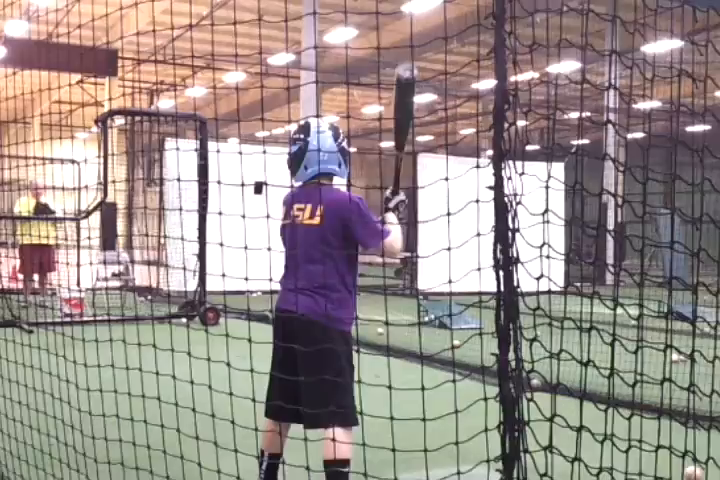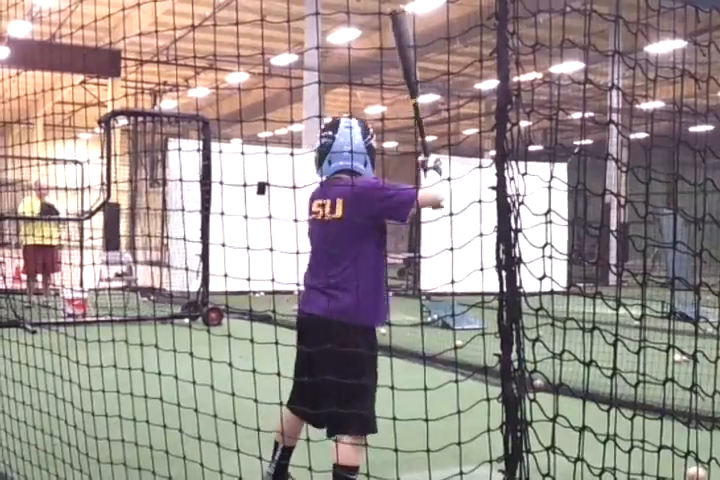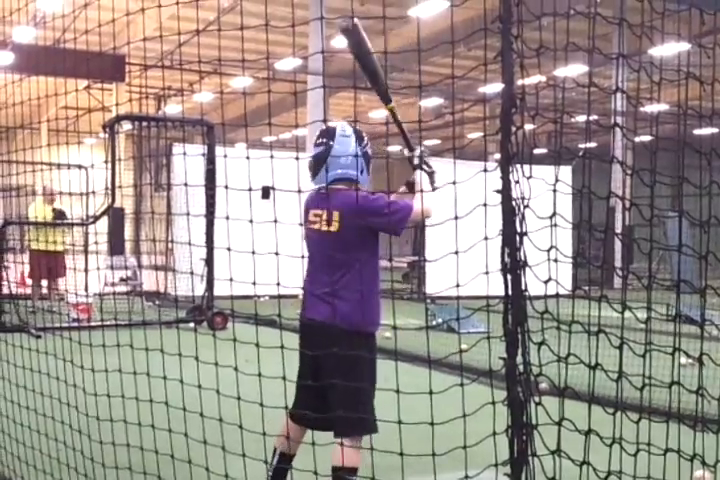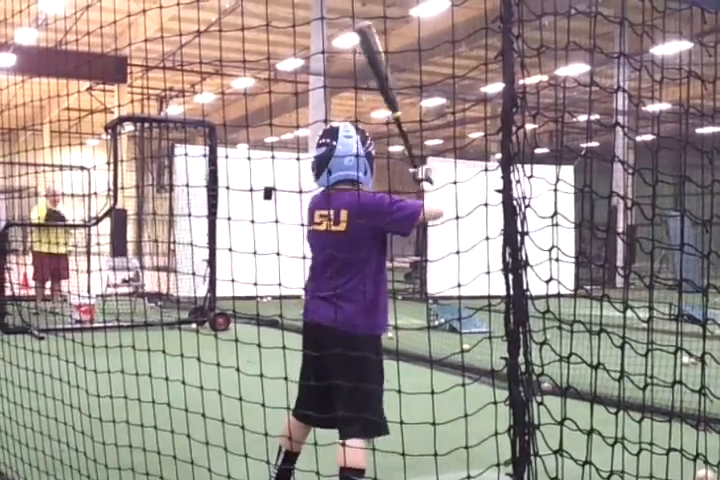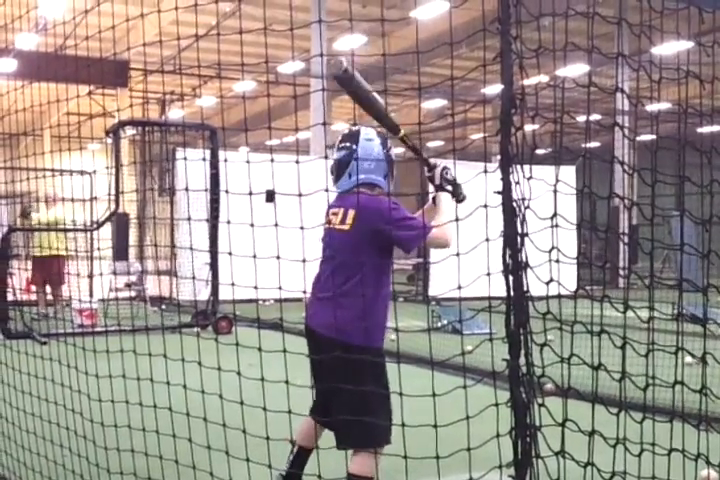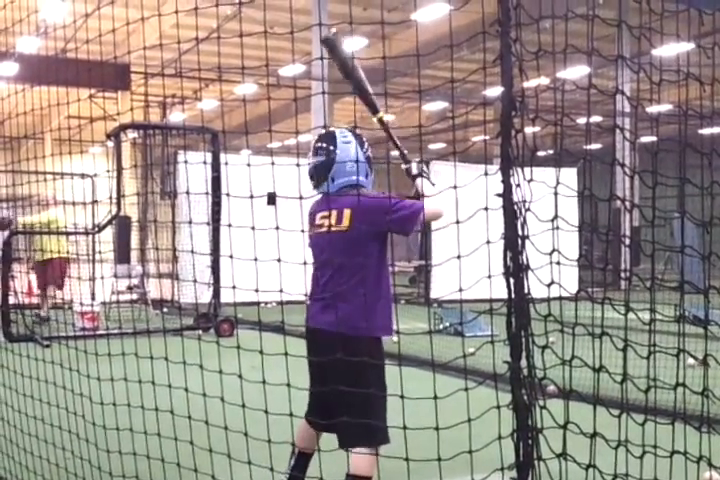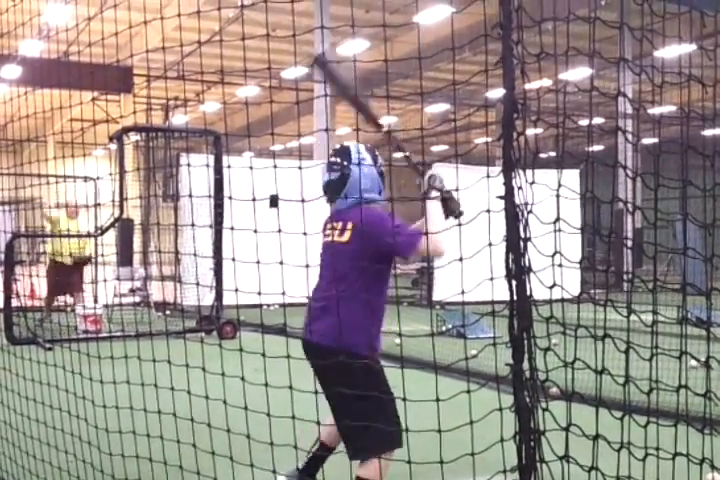
dt=0.5s
person 1, frame 1
left shoulder: (291, 202)
right shoulder: (345, 203)
right elbow: (393, 246)
left wrist: (375, 216)
right wrist: (392, 210)
left hip: (288, 314)
right hip: (326, 320)
left knee: (280, 408)
right knee: (337, 416)
person 1, frame 2
left shoulder: (318, 196)
right shoulder: (366, 193)
right elbow: (434, 198)
left wrist: (405, 200)
left hip: (311, 314)
right hip: (349, 320)
left knee: (302, 401)
right knee: (353, 419)
person 1, frame 3
left shoulder: (314, 202)
right shoulder: (361, 204)
right elbow: (423, 211)
left wrist: (397, 196)
right wrist: (420, 173)
left hip: (313, 321)
right hip: (349, 327)
left knee: (303, 410)
right knee: (350, 424)
person 1, frame 4
left shoulder: (316, 205)
right shoulder: (369, 205)
right elbow: (434, 210)
left wrist: (395, 210)
left hip: (316, 323)
right hip: (355, 330)
left knee: (305, 409)
right knee: (358, 425)
person 1, frame 5
left shoulder: (339, 206)
right shoulder: (377, 208)
left elbow: (405, 225)
right elbow: (441, 237)
left wrist: (437, 199)
right wrist: (445, 191)
left hip: (320, 326)
right hip: (354, 334)
left knee: (324, 408)
right knee: (370, 433)
person 1, frame 6
left shoulder: (319, 211)
right shoulder: (370, 206)
right elbow: (435, 210)
left wrist: (409, 196)
right wrist: (420, 179)
left hip: (320, 328)
right hip: (356, 333)
left knee: (319, 412)
right knee: (366, 432)
person 1, frame 7
left shoulder: (336, 221)
right shoulder: (373, 220)
left elbow: (397, 242)
right elbow: (433, 249)
left wrist: (430, 212)
right wrist: (433, 198)
left hip: (319, 338)
right hip: (348, 344)
left knee: (350, 412)
right knee: (381, 439)
person 2, frame 1
left shoulder: (47, 202)
right shoulder: (23, 201)
right elbow: (18, 216)
left wrist: (50, 213)
right wrist: (34, 213)
left hip: (46, 242)
right hip: (29, 241)
left knee: (44, 272)
right knee: (28, 272)
left ankle: (43, 298)
right ankle: (26, 299)
person 2, frame 2
left shoulder: (51, 203)
right shoulder: (27, 202)
right elbow: (23, 217)
left wrist: (54, 215)
right wrist: (39, 214)
left hip: (50, 243)
right hip: (32, 243)
left knee: (48, 272)
right knee: (32, 273)
left ankle: (46, 298)
right ankle: (30, 299)
person 2, frame 3
left shoulder: (58, 208)
right shoulder: (35, 206)
right elbow: (34, 223)
left wrist: (62, 220)
right wrist: (51, 220)
left hip: (56, 248)
right hip: (39, 247)
left knee: (54, 277)
right knee: (37, 277)
left ankle: (52, 303)
right ankle: (35, 304)
person 2, frame 4
left shoulder: (63, 210)
right shoulder: (39, 208)
right elbow: (34, 224)
left wrist: (63, 221)
right wrist: (46, 220)
left hip: (59, 250)
right hip: (42, 249)
left knee: (57, 279)
right knee: (40, 278)
left ankle: (55, 305)
right ankle: (39, 305)
person 2, frame 5
left shoulder: (59, 212)
right shoulder: (41, 213)
left elbow: (46, 219)
right elbow: (34, 227)
left wrist: (31, 215)
right wrist: (31, 219)
left hip: (56, 253)
right hip: (38, 253)
left knee: (55, 283)
right knee: (39, 283)
left ankle: (58, 309)
right ankle: (42, 311)
person 2, frame 6
left shoulder: (56, 214)
right shoulder: (43, 218)
left elbow: (35, 220)
right elbow: (36, 240)
left wrist: (20, 221)
right wrist: (33, 259)
left hip: (56, 257)
right hip: (41, 257)
left knee: (51, 284)
right knee: (42, 287)
left ankle: (44, 313)
right ankle: (44, 314)
person 2, frame 7
right shoulder: (59, 219)
left elbow: (86, 244)
right elbow: (48, 216)
left wrist: (86, 255)
left hip: (75, 263)
right hip: (57, 262)
left knee: (78, 292)
right knee: (52, 292)
right ankle: (46, 314)
